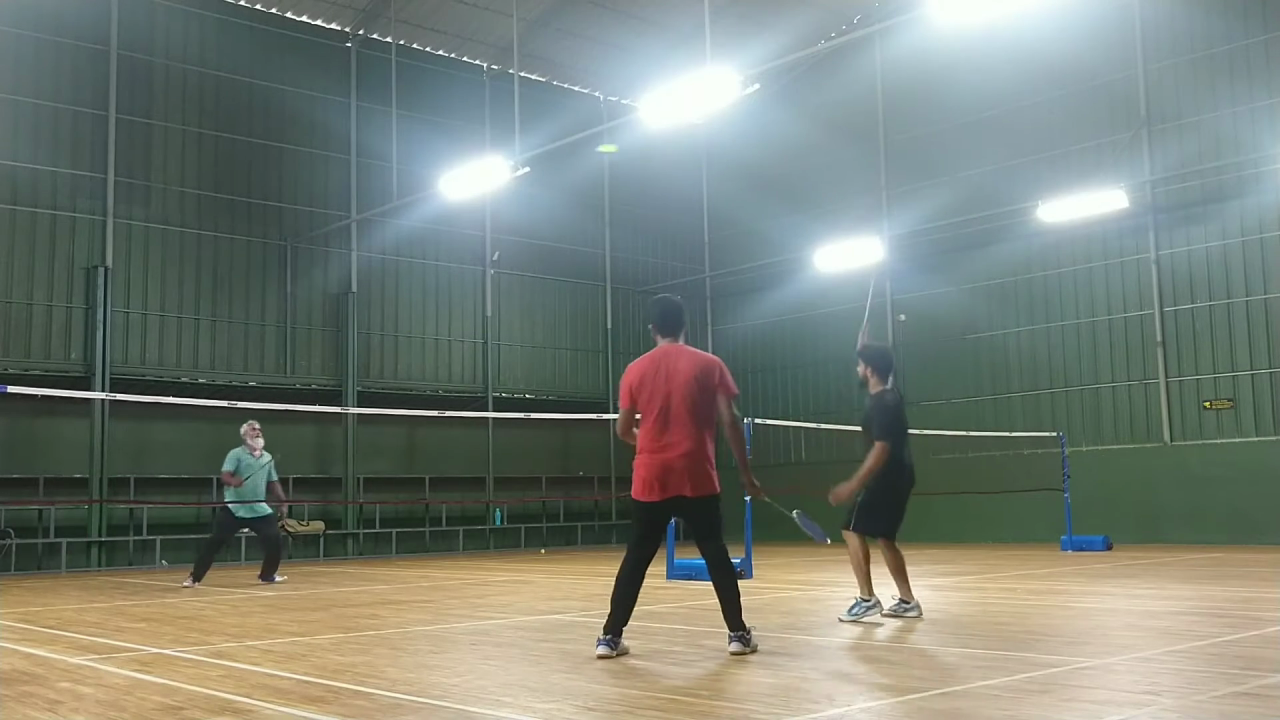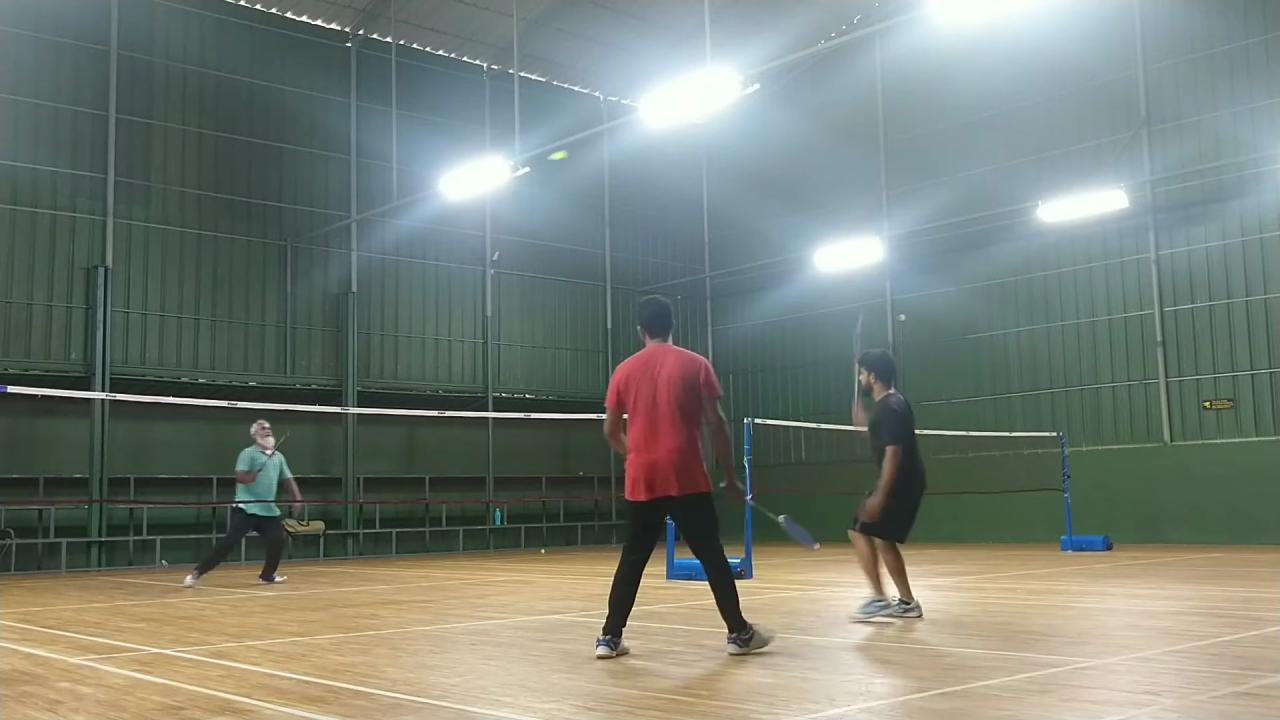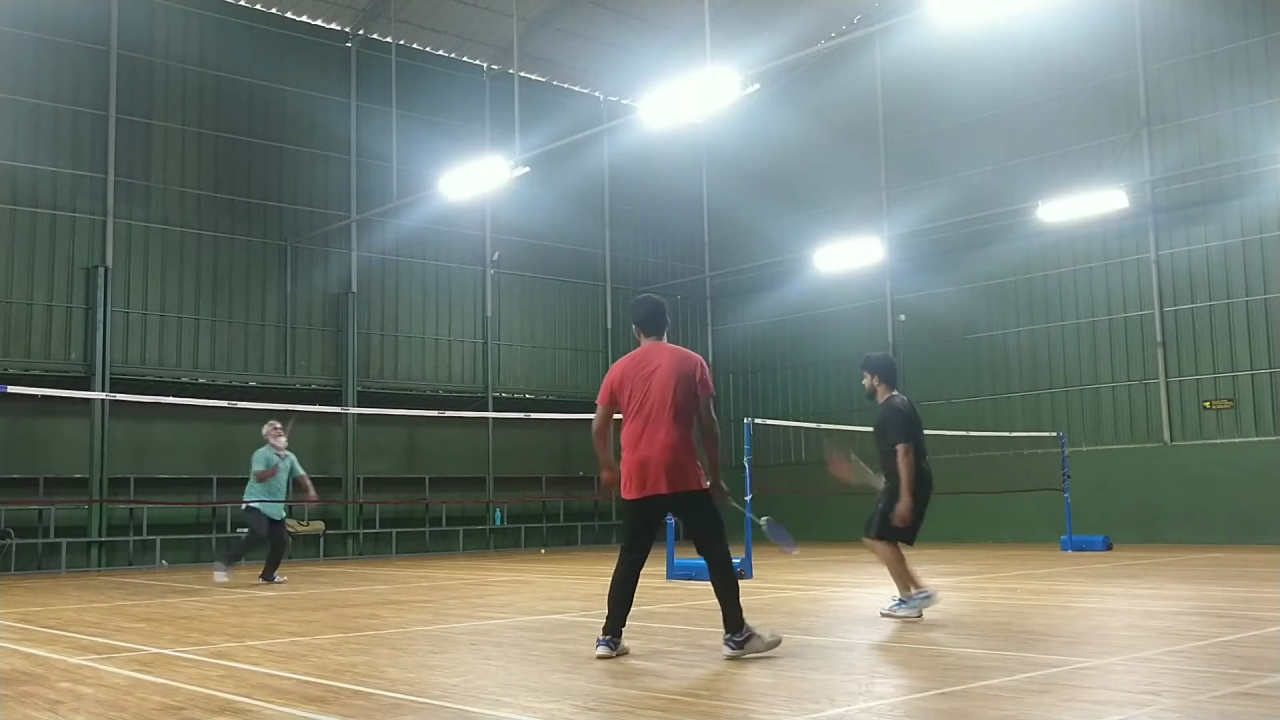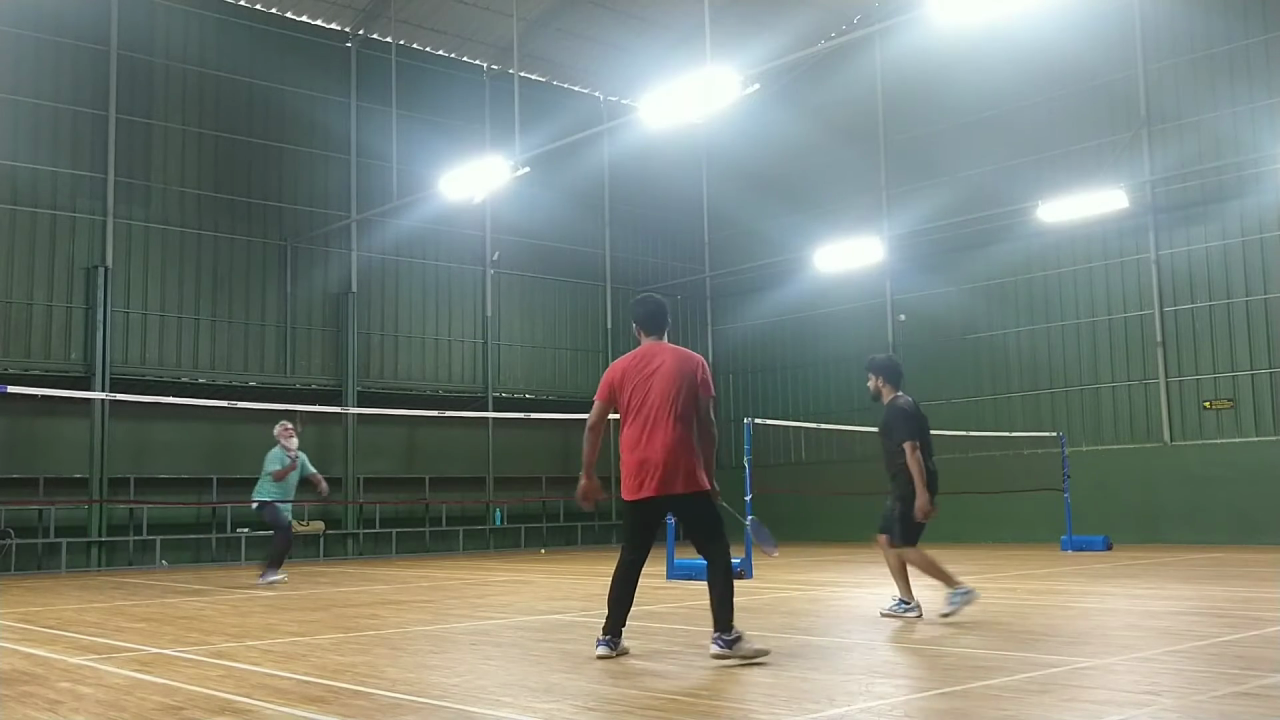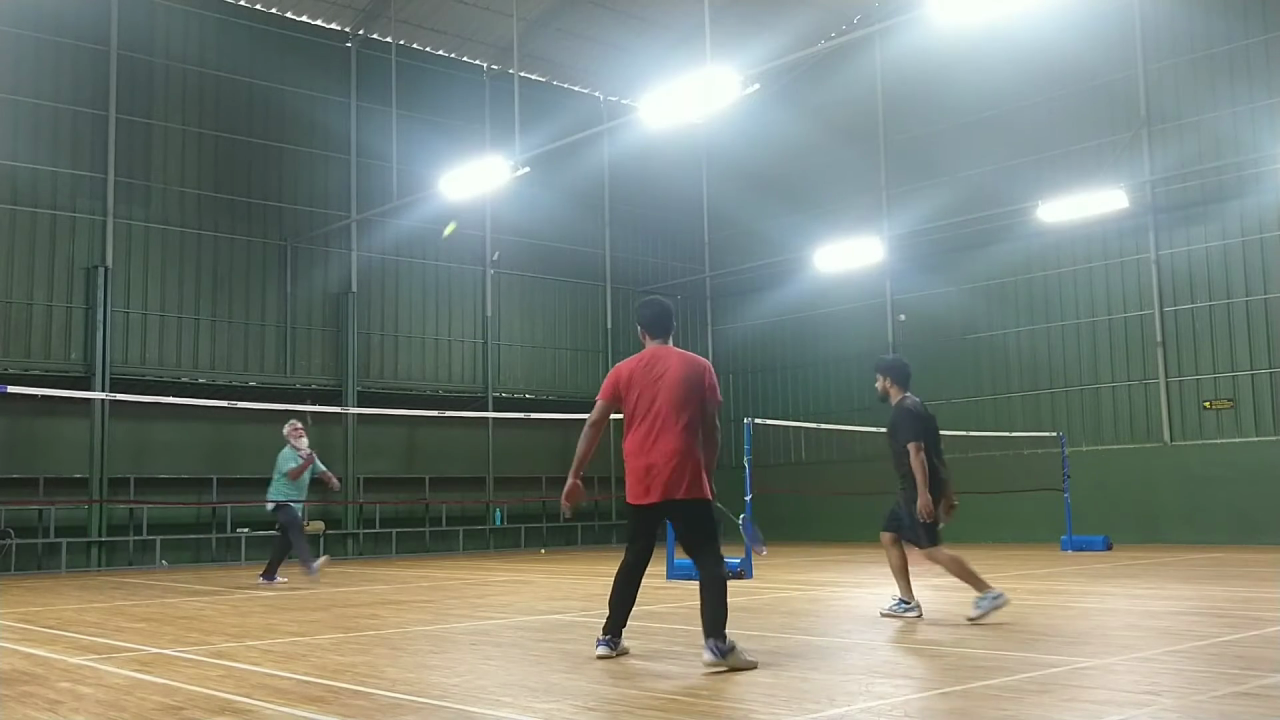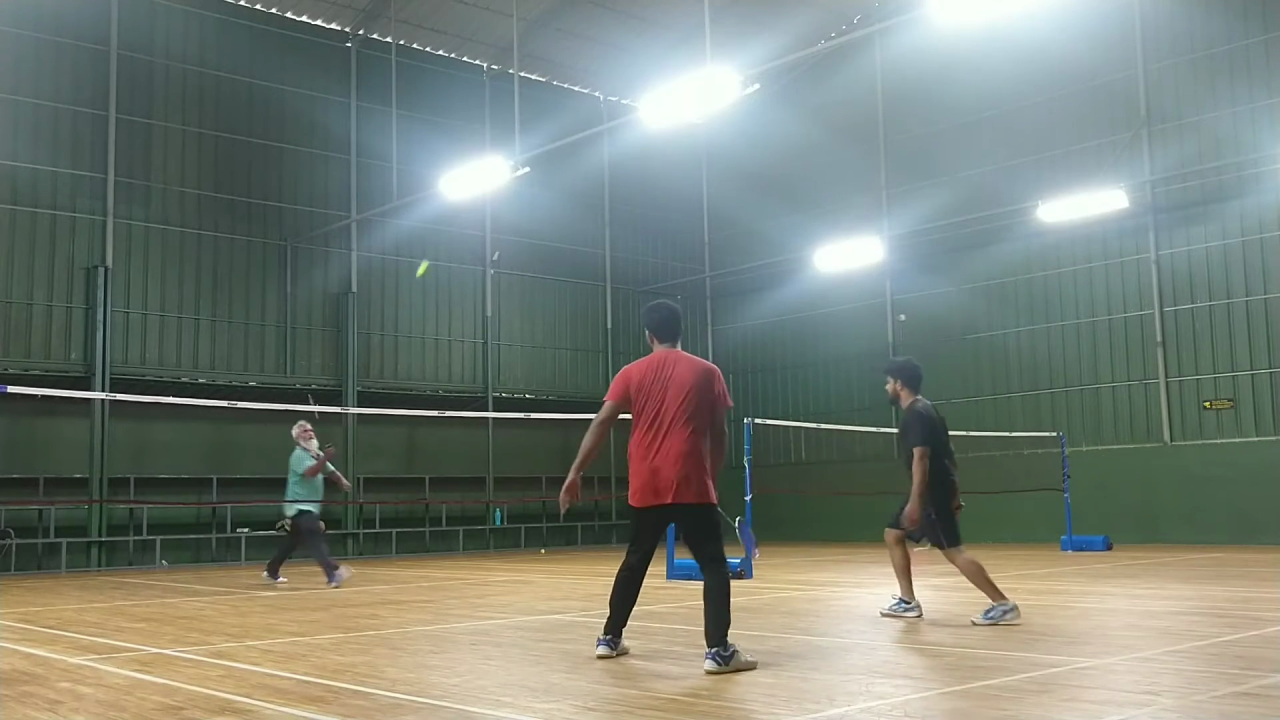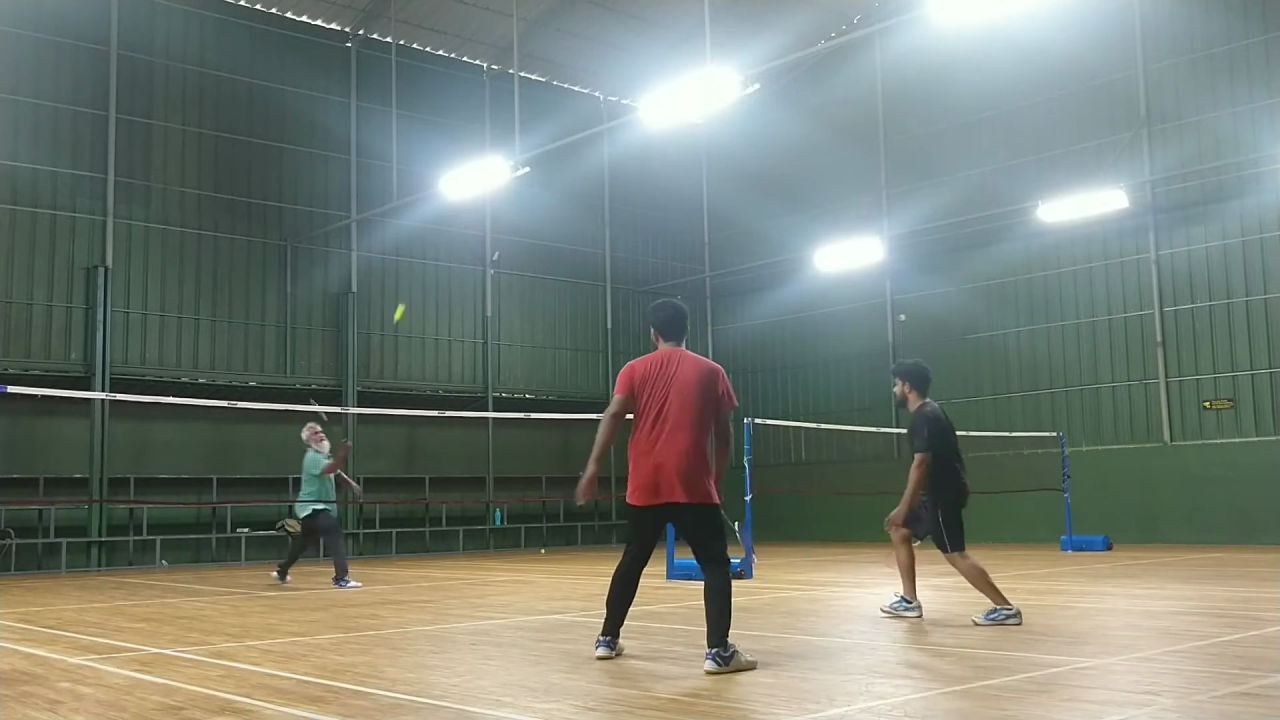
dt=0.1s
person 1, frame 1
left shoulder: (636, 369)
right shoulder: (709, 365)
left elbow: (624, 430)
right elbow: (730, 421)
right wrist: (745, 471)
left hip: (650, 479)
right hip: (696, 478)
left knee: (636, 558)
right knee: (716, 555)
left ankle: (609, 638)
right ankle: (738, 633)
person 1, frame 2
left shoulder: (625, 371)
right shoulder: (696, 365)
left elbow: (611, 430)
right elbow: (716, 423)
right wrist: (728, 471)
left hip: (641, 480)
right hip: (686, 477)
left knee: (632, 558)
right knee: (711, 554)
left ankle: (610, 637)
right ankle: (738, 633)
person 1, frame 3
left shoulder: (619, 369)
right shoulder: (691, 362)
left elbow: (599, 428)
right elbow: (707, 423)
left wrist: (607, 466)
right wrist: (715, 473)
left hip: (636, 479)
right hip: (681, 475)
left knee: (630, 557)
right knee: (716, 551)
left ankle: (610, 637)
right ankle: (736, 635)
person 1, frame 4
left shoulder: (620, 369)
right shoulder: (692, 363)
left elbow: (594, 426)
right elbow: (706, 424)
left wrist: (588, 475)
right wrist: (709, 471)
left hip: (637, 481)
right hip: (683, 476)
left knee: (631, 558)
right knee: (717, 551)
left ankle: (611, 637)
right ankle: (724, 636)
person 1, frame 5
left shoulder: (624, 371)
right shoulder: (699, 367)
left elbow: (595, 424)
right elbow: (710, 429)
left wrist: (574, 476)
right wrist: (707, 475)
left hip: (641, 484)
right hip: (685, 482)
left knee: (634, 560)
right knee: (710, 561)
left ankle: (609, 638)
right ankle: (717, 644)
person 1, frame 6
left shoulder: (631, 373)
right shoulder: (706, 372)
left elbow: (603, 422)
right elbow: (717, 435)
left wrist: (576, 472)
right wrist: (711, 478)
left hip: (645, 487)
right hip: (691, 487)
left knee: (635, 562)
right knee: (714, 564)
left ankle: (609, 638)
right ankle: (717, 650)
person 1, frame 7
left shoulder: (635, 370)
right shoulder: (711, 372)
left elbow: (613, 416)
right elbow: (724, 435)
left wrist: (592, 466)
right wrist: (715, 479)
left hip: (644, 486)
right hip: (692, 485)
left knee: (632, 560)
right knee: (715, 564)
left ankle: (607, 639)
right ankle: (718, 651)
person 2, frame 1
left shoulder: (881, 405)
right shoulder: (888, 395)
left elbow: (881, 450)
left wrist: (853, 485)
right wrist: (870, 351)
left hip: (887, 481)
right hip: (899, 478)
left knee: (853, 532)
right knee: (885, 539)
left ankle: (867, 599)
right ankle: (907, 601)
person 2, frame 2
left shoulder: (889, 408)
right shoulder: (889, 404)
left elbow: (894, 453)
left wrist: (879, 495)
left hip: (898, 487)
right hip: (901, 486)
left knee: (860, 533)
right knee: (885, 541)
left ankle: (879, 598)
right ankle: (907, 601)
person 2, frame 3
left shoulder: (894, 409)
right shoulder: (895, 405)
left elbow: (905, 453)
left wrist: (906, 497)
left hip: (906, 487)
right hip: (907, 486)
left knee: (877, 541)
right knee: (886, 541)
left ankle: (919, 592)
right ankle: (907, 600)
person 2, frame 4
left shoulder: (898, 409)
right shoulder: (903, 406)
left elbow: (912, 450)
left wrist: (921, 493)
left hip: (911, 490)
right hip: (907, 489)
left knee: (903, 548)
right knee: (885, 539)
left ankle: (959, 588)
right ankle: (907, 601)
person 2, frame 5
left shoulder: (904, 410)
right shoulder: (911, 407)
left elbow: (916, 452)
right elbow: (934, 454)
left wrist: (923, 493)
right wrist: (946, 495)
left hip: (920, 490)
right hip: (915, 490)
left knee: (933, 550)
right knee: (888, 537)
left ankle: (989, 593)
right ankle: (907, 601)
person 2, frame 6
left shoulder: (915, 414)
right shoulder: (921, 410)
left elbow: (921, 458)
right elbow: (942, 455)
left wrist: (914, 501)
right wrist: (953, 496)
left hip: (932, 493)
right hip: (930, 492)
left knee: (952, 552)
right knee: (893, 535)
left ankle: (1003, 605)
right ankle: (907, 601)
person 2, frame 7
left shoulder: (924, 417)
right shoulder: (929, 412)
left elbow: (920, 464)
right elbow: (948, 458)
left wrist: (903, 507)
left hip: (944, 494)
right hip: (937, 493)
left knee: (956, 556)
right knee: (899, 534)
left ankle: (1006, 608)
right ankle: (909, 601)
